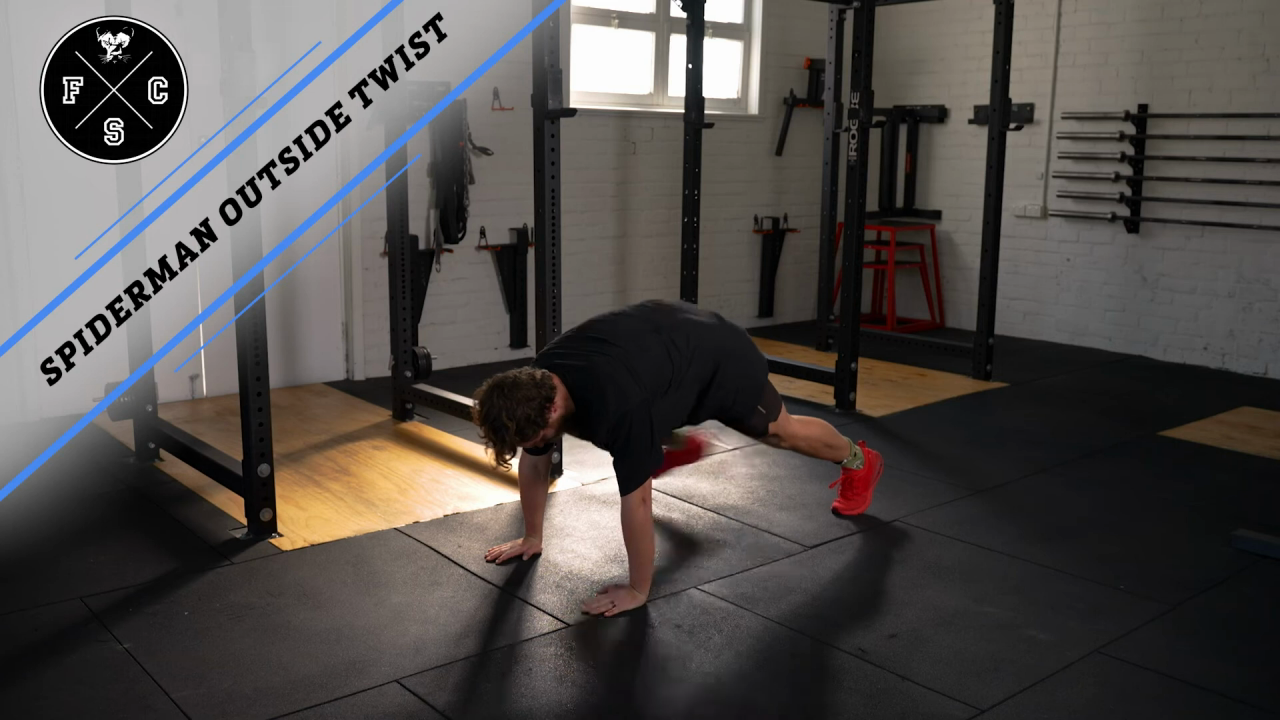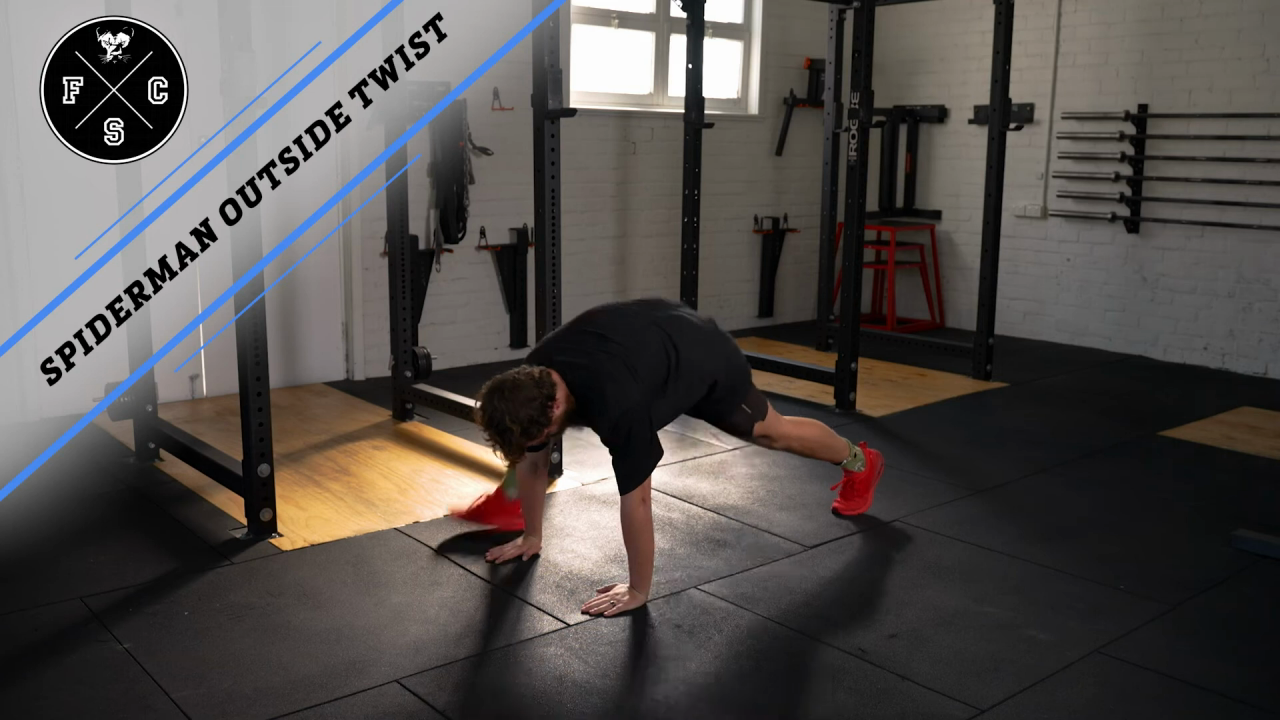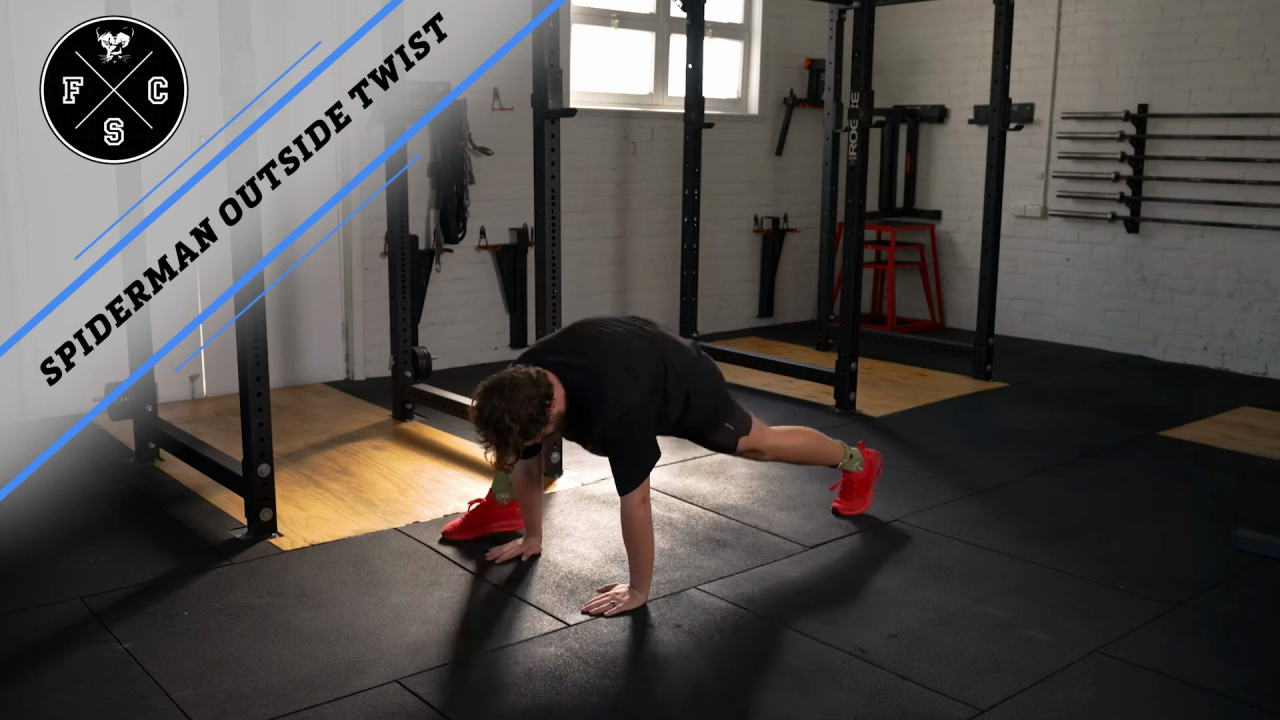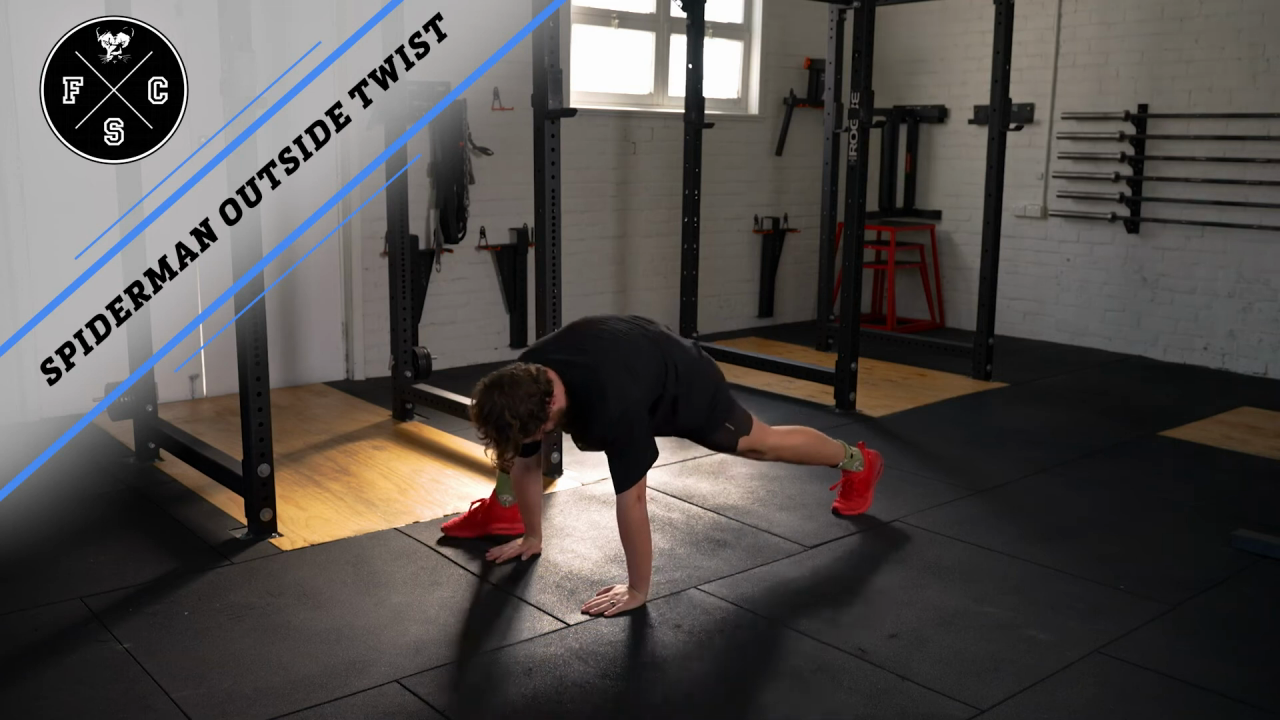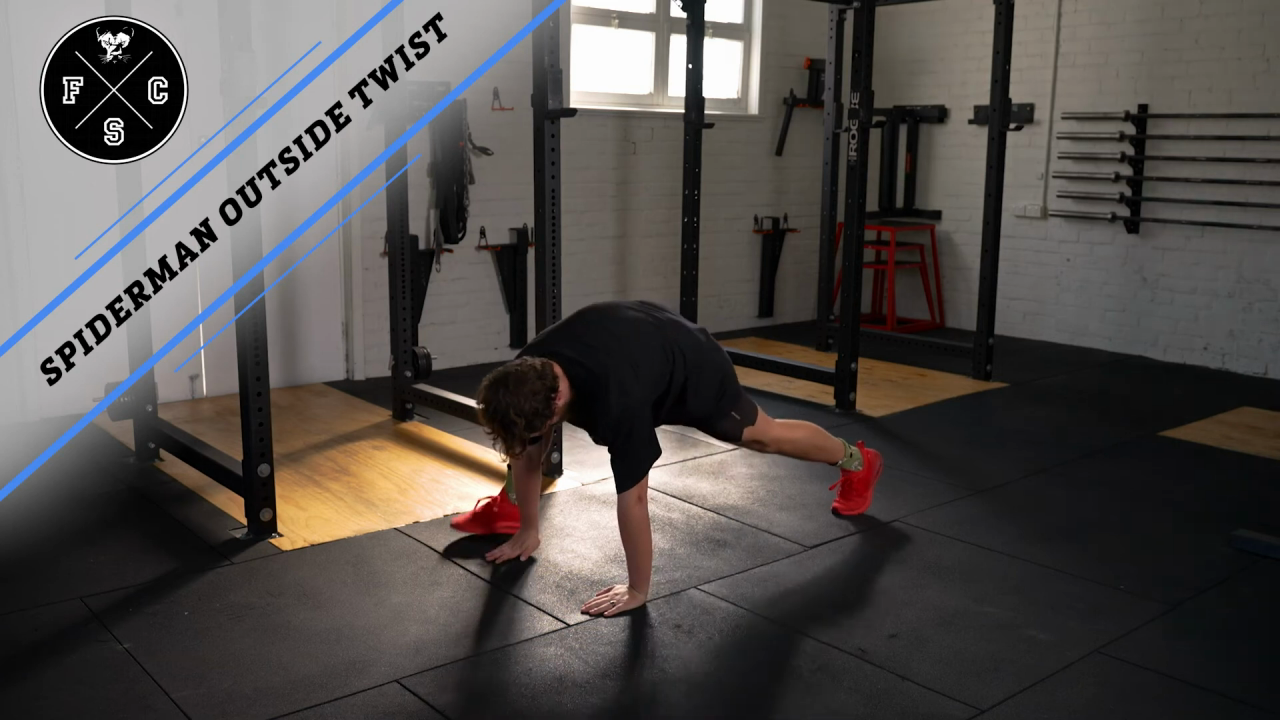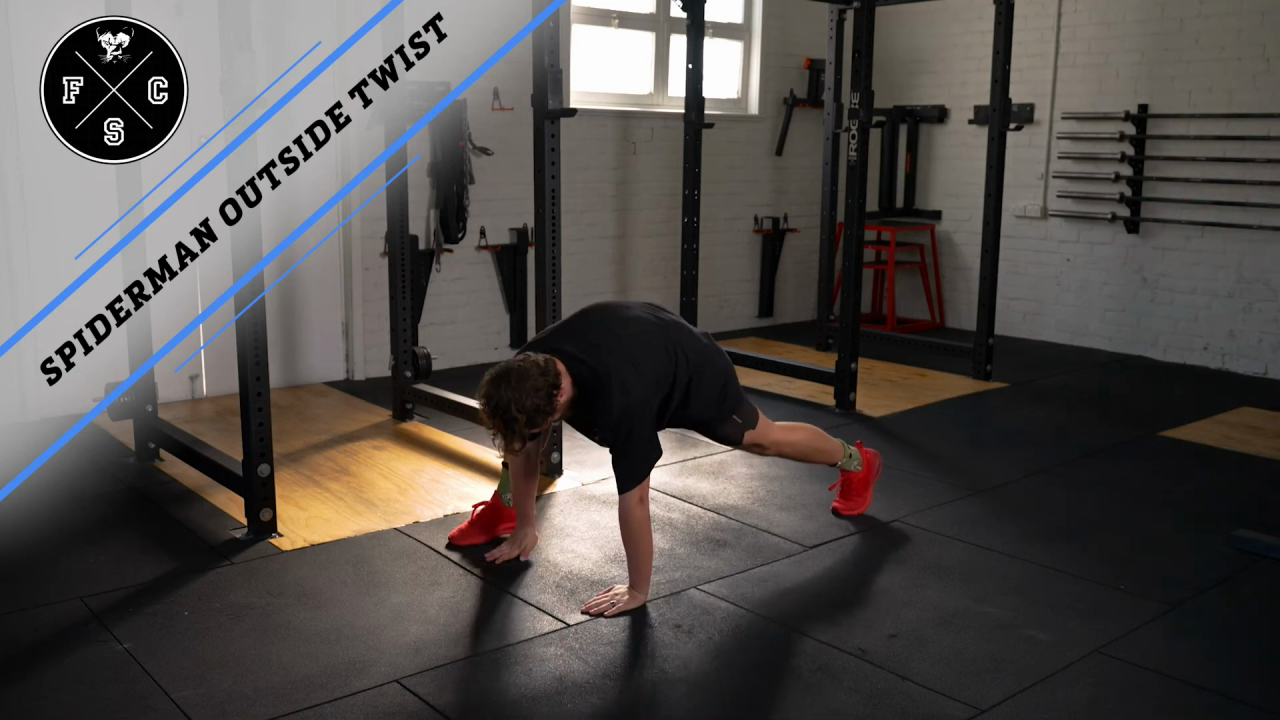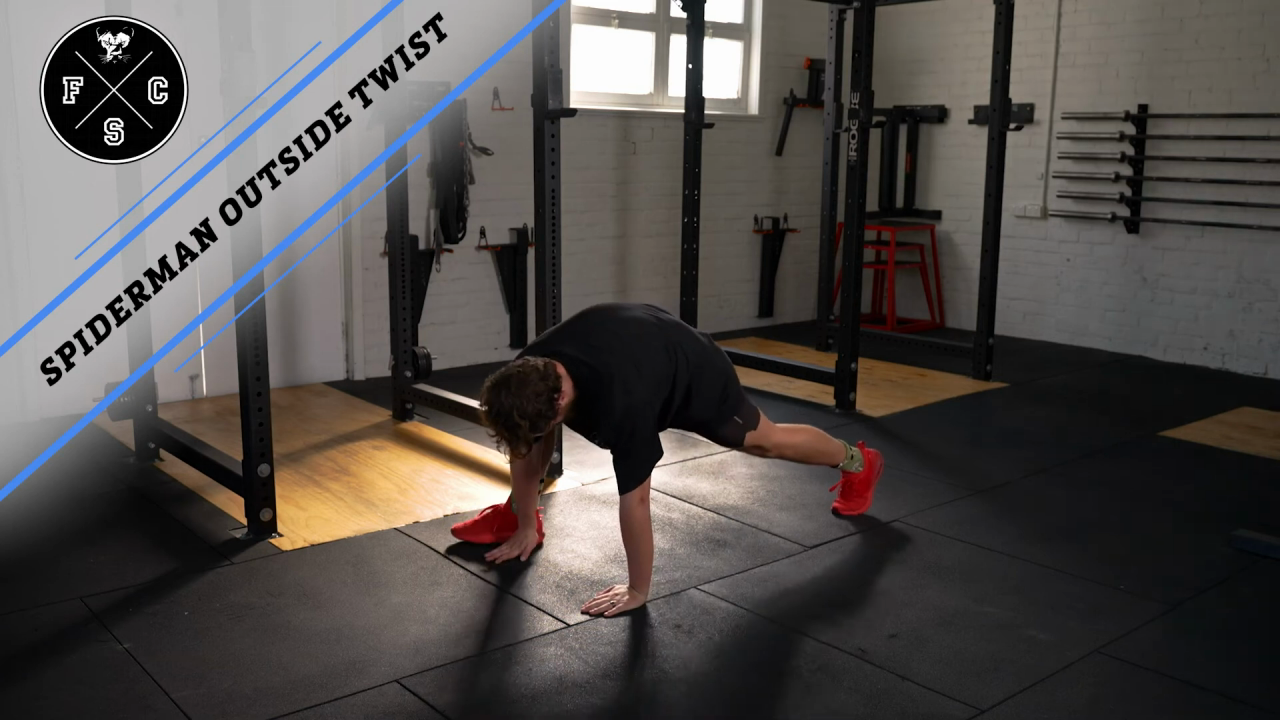
dt=0.2s
person 1, frame 1
left shoulder: (615, 406)
right shoulder: (536, 386)
left elbow: (636, 501)
right elbow: (533, 463)
left wrist: (638, 589)
right wrist: (532, 536)
left hip: (722, 359)
right hip: (666, 336)
left knee: (780, 432)
left ankle: (858, 461)
right ankle: (679, 443)
person 1, frame 2
left shoulder: (616, 403)
right shoulder: (531, 384)
left elbow: (636, 500)
right elbow: (530, 459)
left wrist: (638, 590)
right wrist: (531, 535)
left hip: (705, 357)
right hip: (649, 329)
left knee: (770, 432)
left ankle: (859, 462)
right ankle: (509, 496)
person 1, frame 3
left shoulder: (613, 405)
right shoulder: (522, 390)
left elbow: (635, 501)
right elbow: (524, 462)
left wrist: (638, 590)
right wrist: (532, 536)
left hip: (686, 383)
right hip: (632, 350)
left knee: (757, 443)
left ankle: (856, 462)
right ankle: (502, 507)
person 1, frame 4
left shoulder: (611, 404)
right shoulder: (523, 386)
left elbow: (631, 499)
right elbow: (526, 461)
left wrist: (637, 590)
right wrist: (532, 536)
left hip: (685, 383)
right hip: (634, 350)
left knee: (759, 442)
left ankle: (856, 462)
right ankle: (504, 507)
person 1, frame 5
left shoulder: (615, 400)
right shoulder: (527, 379)
left elbow: (633, 499)
right elbow: (528, 453)
left wrist: (637, 590)
right wrist: (528, 531)
left hip: (695, 369)
right hip: (640, 339)
left knee: (763, 435)
left ankle: (856, 461)
right ankle: (510, 506)
person 1, frame 6
left shoulder: (618, 400)
right shoulder: (527, 375)
left elbow: (634, 500)
right elbow: (524, 447)
left wrist: (637, 590)
right wrist: (524, 526)
left hip: (697, 374)
right hip: (641, 340)
left knee: (762, 438)
left ankle: (855, 462)
right ankle: (505, 508)
person 1, frame 7
left shoulder: (619, 402)
right shoulder: (528, 378)
left elbow: (635, 501)
right elbow: (526, 451)
left wrist: (638, 591)
right wrist: (525, 526)
left hip: (697, 375)
right hip: (641, 341)
left knee: (765, 440)
left ankle: (856, 462)
right ankle: (515, 514)
